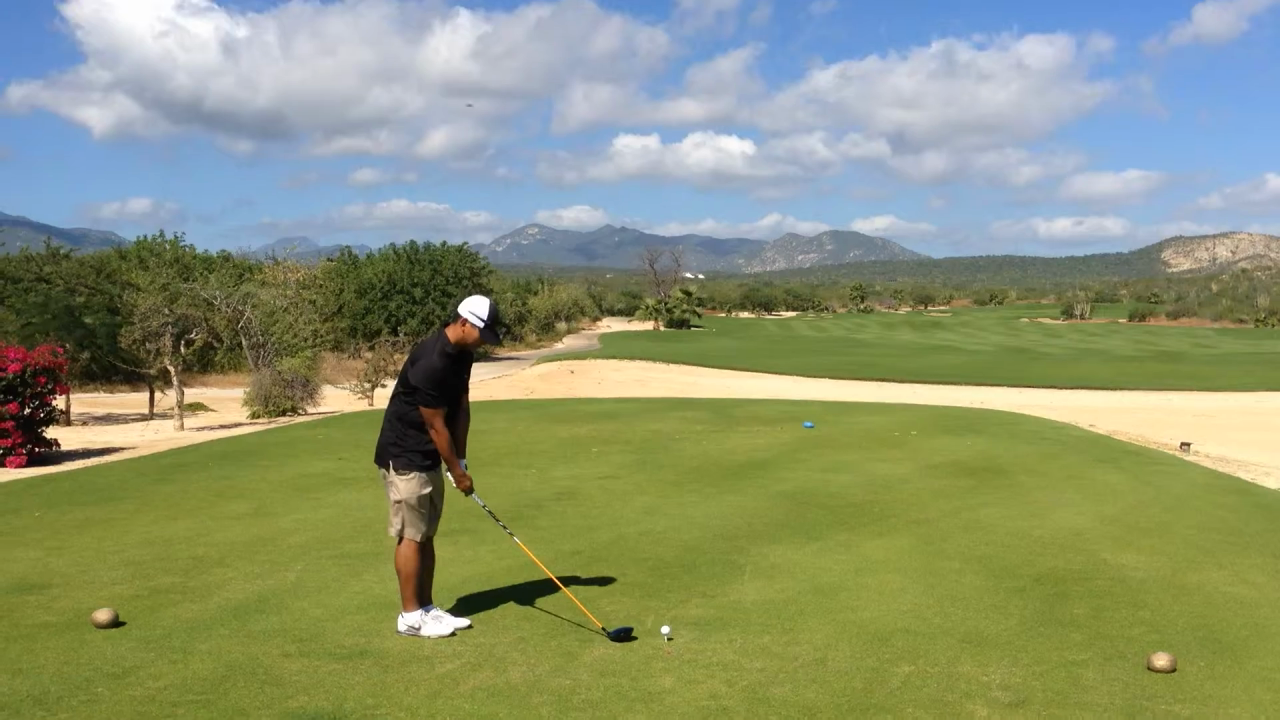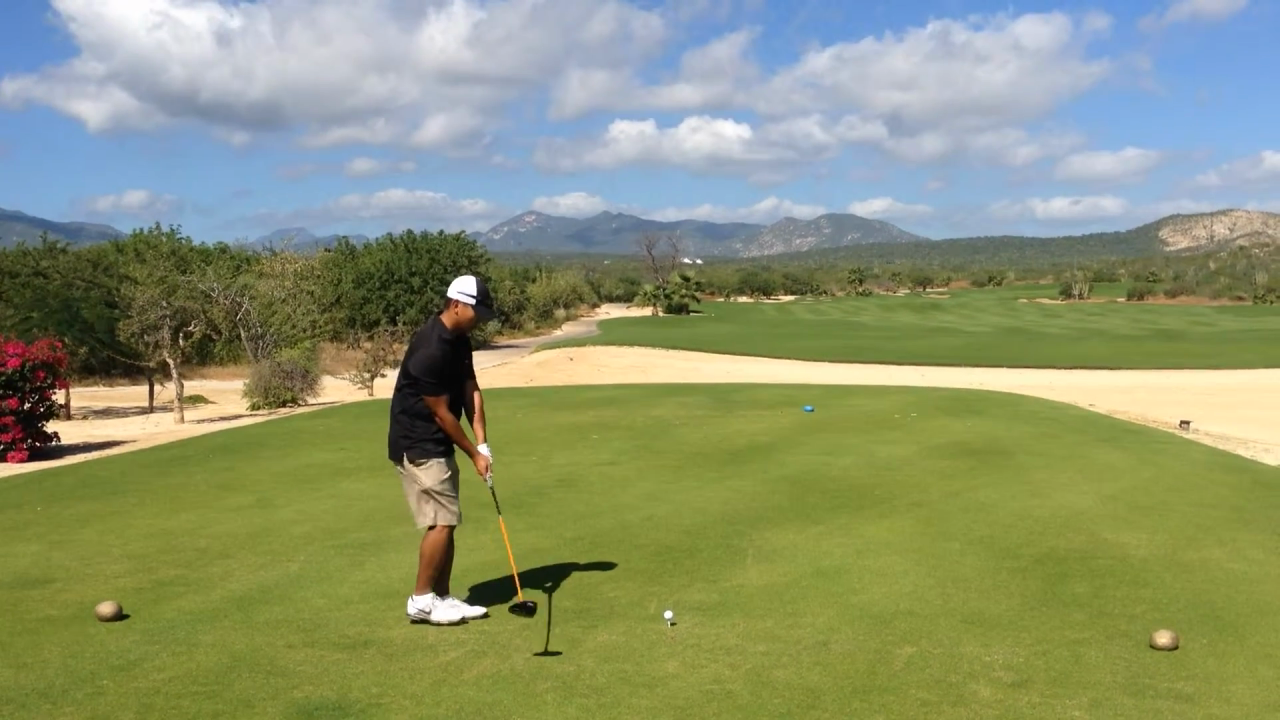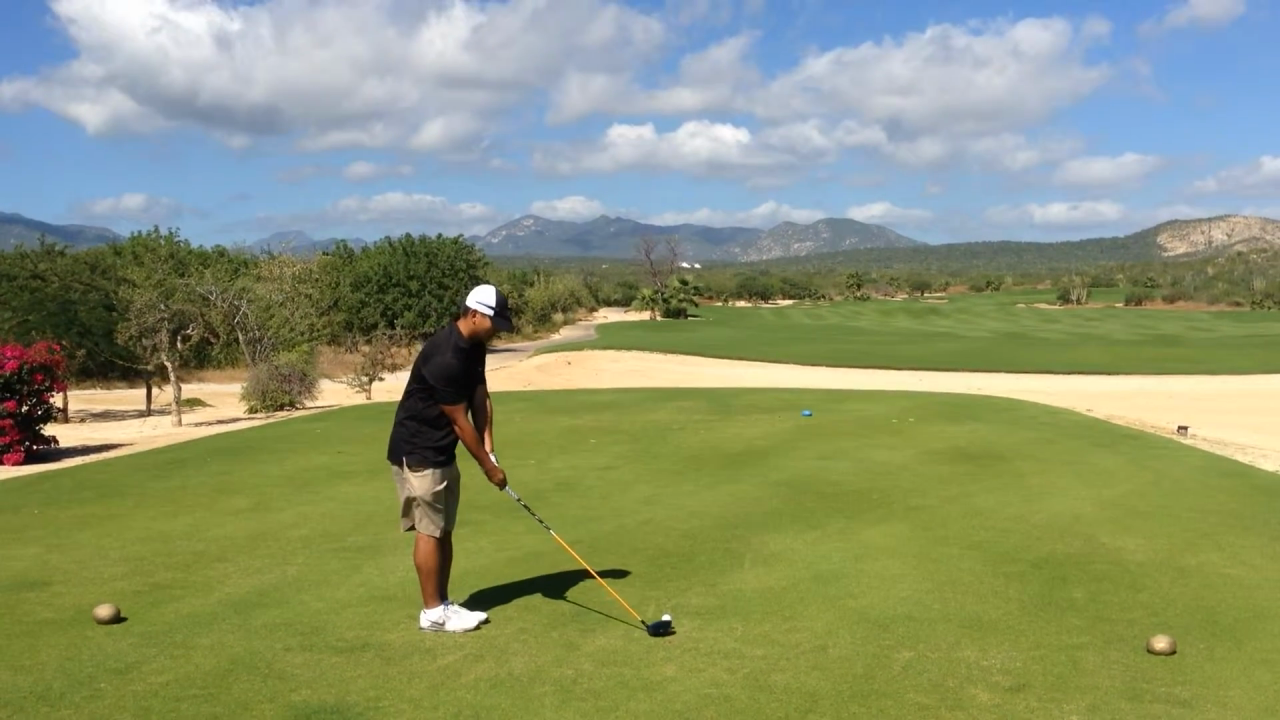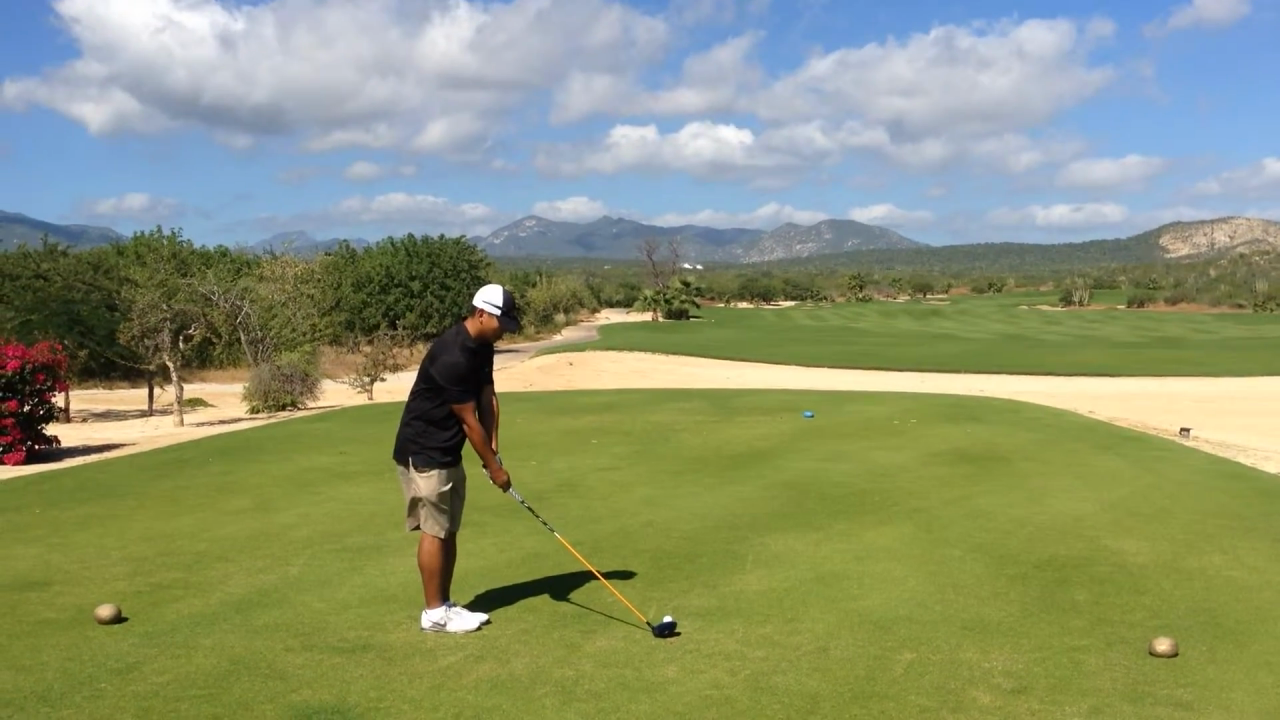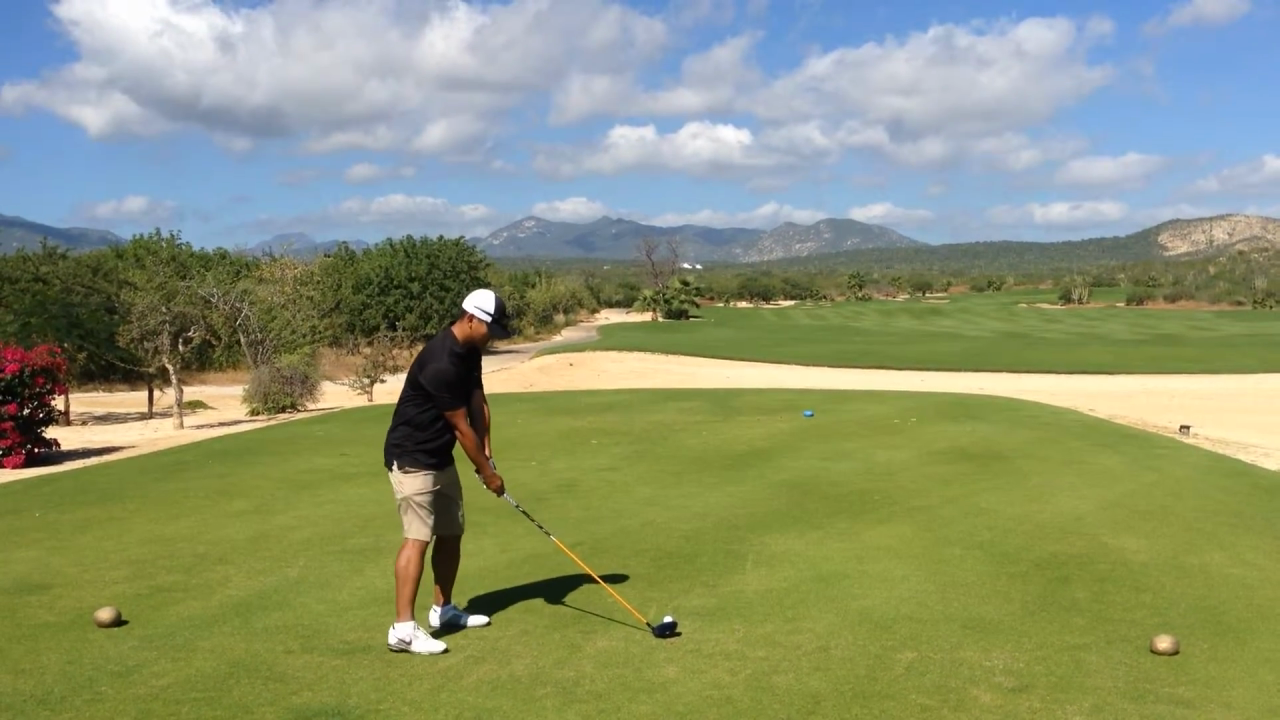
dt=1s
person 1, frame 1
left shoulder: (462, 354)
right shoulder: (431, 361)
left elbow: (461, 408)
right elbow: (436, 426)
left wrist: (460, 462)
right wrist: (458, 473)
left hip: (428, 457)
right hip: (404, 456)
left knee: (426, 535)
right knee: (411, 535)
left ankle: (426, 608)
right ankle: (410, 616)
person 1, frame 2
left shoulder: (461, 341)
right shoulder: (429, 349)
left elbow: (471, 391)
right elbow: (441, 413)
left wrist: (482, 445)
right wrist: (472, 455)
left hip: (439, 446)
right hip: (417, 447)
left knee: (445, 522)
right knee: (441, 522)
left ankle: (442, 597)
right ankle: (421, 598)
person 1, frame 3
left shoulder: (474, 347)
right shoulder: (444, 357)
left elbow: (480, 399)
right elbow: (459, 421)
left wrist: (490, 450)
right wrist: (488, 466)
left hip: (442, 452)
right hip: (417, 453)
left knee: (445, 530)
right knee: (429, 531)
left ankle: (443, 603)
right ankle: (432, 612)
person 1, frame 4
left shoulder: (482, 347)
right shoulder: (453, 356)
left elbow: (488, 399)
right elbow: (468, 420)
left wrist: (494, 453)
right wrist: (494, 467)
left hip: (447, 452)
right hip: (423, 453)
left knee: (448, 531)
right knee: (433, 531)
left ankle: (445, 604)
right ankle: (433, 613)
person 1, frame 5
left shoulder: (469, 351)
right shoulder: (440, 362)
left elbow: (478, 402)
right elbow: (461, 425)
left wrist: (487, 455)
right wrist: (487, 472)
left hip: (439, 456)
right hip: (411, 458)
left knee: (451, 533)
right knee: (417, 538)
left ankle: (443, 609)
right ankle: (403, 628)
